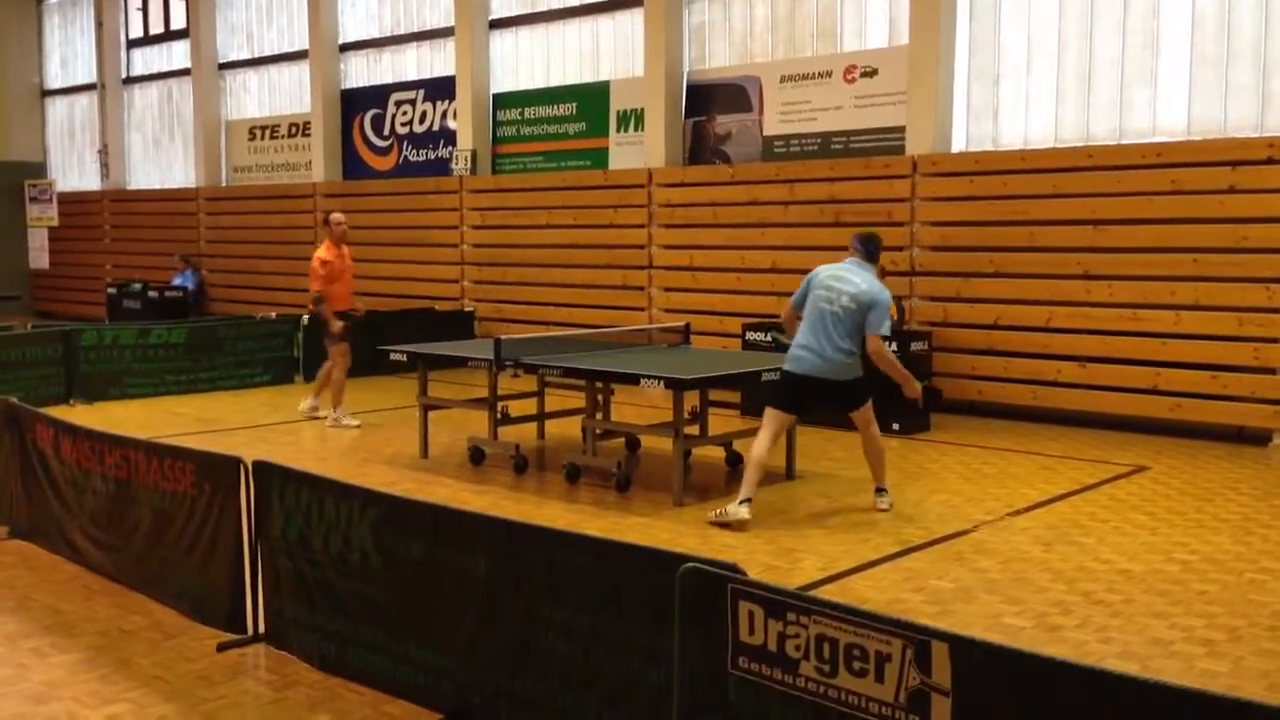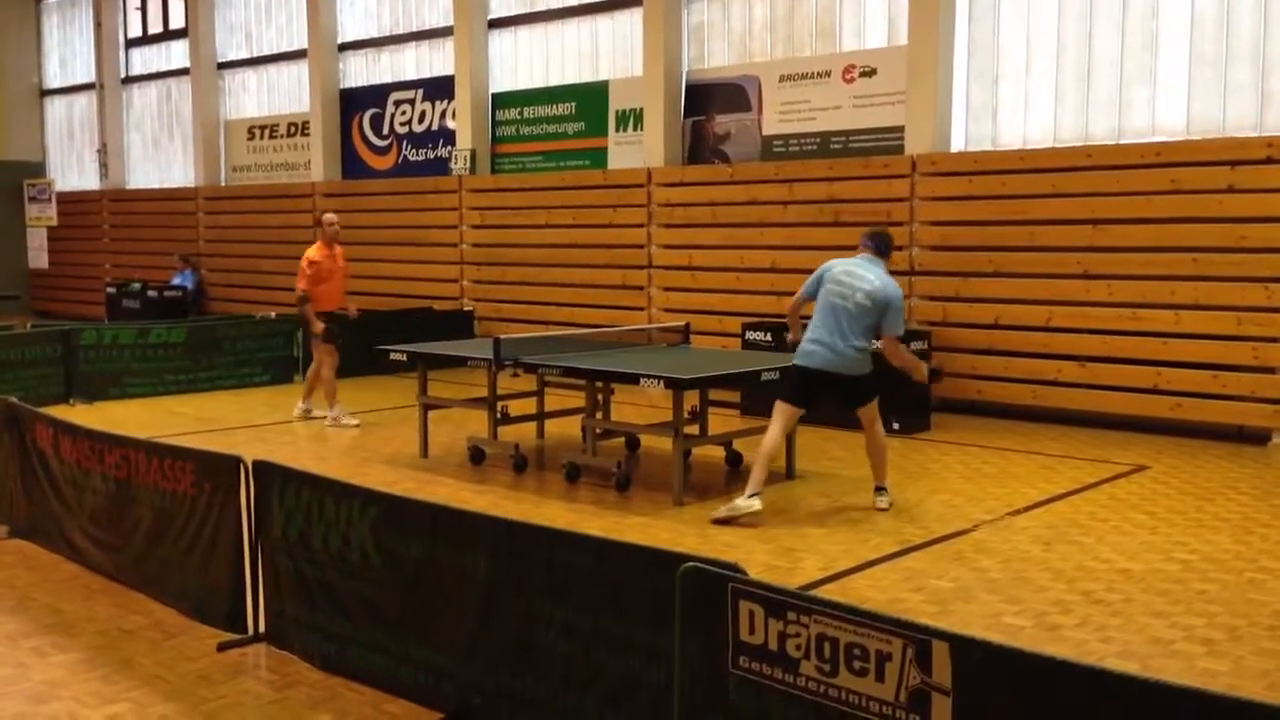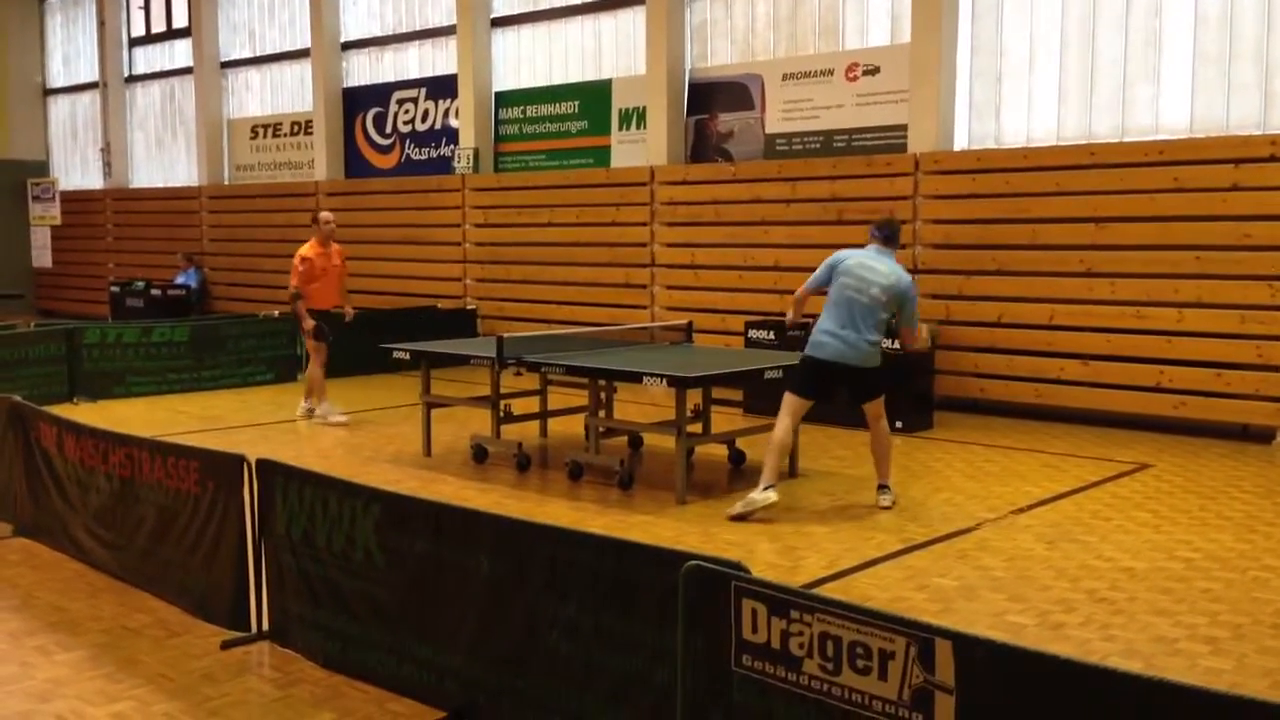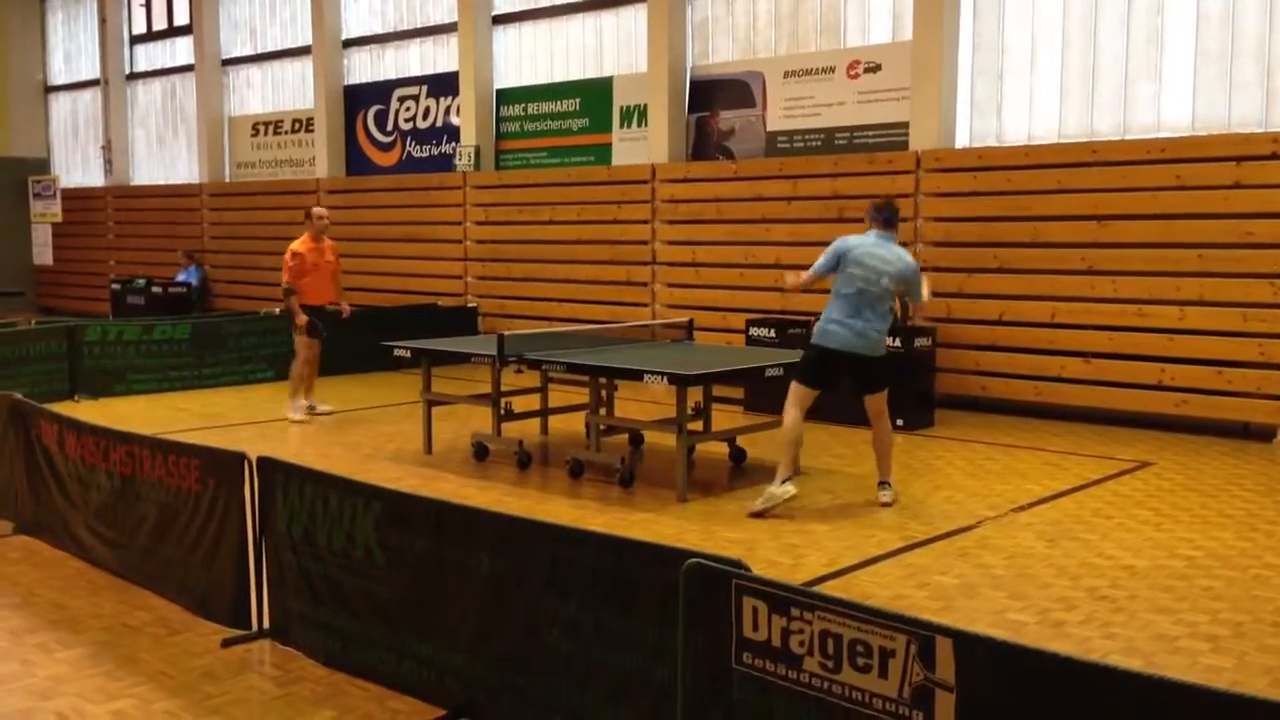
dt=0.1s
person 1, frame 1
left shoulder: (822, 272)
right shoulder: (878, 293)
left elbow: (789, 314)
right elbow: (875, 351)
right wrist: (906, 381)
left hip: (799, 365)
right hip: (843, 372)
left knee: (767, 433)
right knee: (868, 425)
left ankle: (742, 503)
right ankle: (881, 493)
person 1, frame 2
left shoulder: (833, 266)
right shoulder: (891, 290)
left elbow: (794, 305)
right elbow: (891, 349)
left wrist: (795, 333)
right wrist: (917, 368)
left hip: (809, 360)
right hip: (853, 367)
left knee: (778, 426)
right knee: (872, 424)
left ankle: (751, 495)
right ankle: (881, 492)
person 1, frame 3
left shoulder: (842, 257)
right shoulder: (903, 281)
left elbow: (803, 294)
right elbow: (910, 338)
left wrist: (794, 314)
right wrist: (921, 337)
left hip: (821, 352)
right hip: (864, 359)
left knee: (788, 416)
right knee: (878, 421)
left ankle: (764, 489)
right ankle: (884, 490)
person 1, frame 4
left shoulder: (847, 244)
right shoulder: (907, 264)
left elbow: (808, 280)
right elbow: (916, 304)
left wrist: (794, 282)
right wrist: (922, 287)
left hip: (829, 341)
right hip: (870, 348)
left knee: (794, 406)
right knee: (879, 416)
left ankle: (783, 481)
right ankle: (885, 486)
person 2, frame 1
left shoulder: (345, 251)
right shoulder: (323, 257)
right elbow: (316, 295)
left wrist: (353, 303)
right wrist: (332, 321)
left hip: (339, 313)
right hip: (326, 316)
left knee: (334, 361)
right knee: (342, 362)
left ankle: (311, 403)
right ankle: (337, 415)
person 2, frame 2
left shoulder: (338, 251)
right shoulder: (312, 257)
right elbow: (302, 294)
left wrist: (347, 305)
right wrist: (313, 321)
left hip: (330, 313)
right hip: (316, 316)
left knee: (320, 361)
right knee: (329, 362)
left ankle: (303, 406)
right ankle: (335, 413)
person 2, frame 3
left shoulder: (337, 251)
right shoulder: (306, 254)
right elbow: (295, 291)
left wrist: (346, 304)
right wrist: (305, 318)
left hip: (325, 311)
right hip: (308, 313)
left knee: (319, 359)
right knee: (317, 359)
left ankle: (307, 405)
right ankle: (324, 410)
person 2, frame 4
left shoulder: (330, 246)
right shoulder: (297, 249)
left elbow: (334, 277)
right elbow: (287, 286)
left wrist: (342, 301)
right wrist: (298, 313)
left hip: (319, 307)
right hip: (302, 308)
left knee: (314, 355)
right knee: (303, 355)
left ankle: (307, 402)
right ankle: (294, 405)
